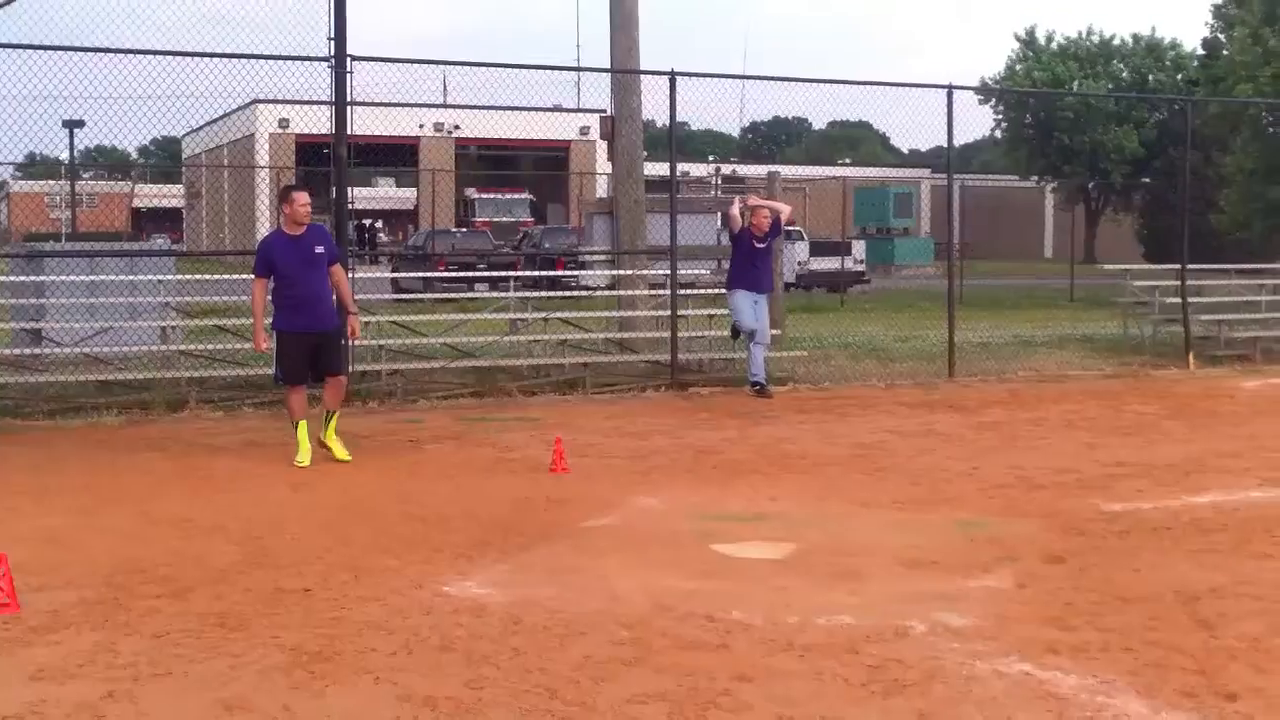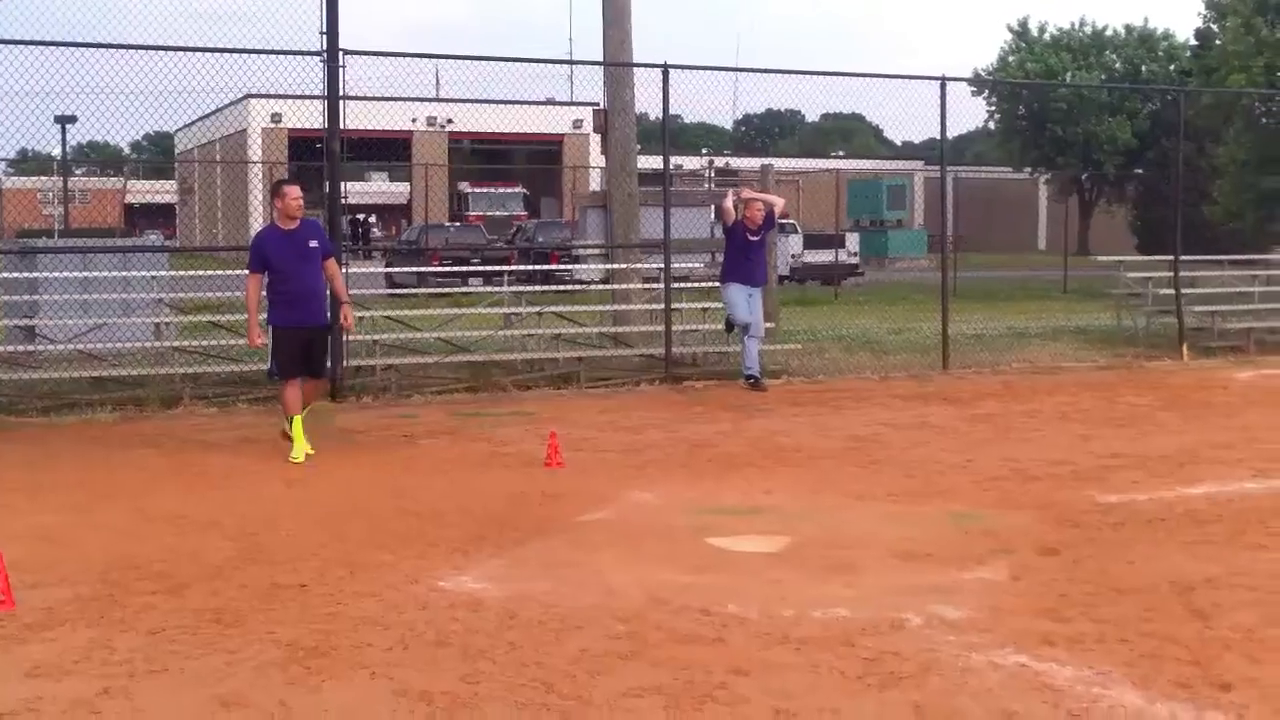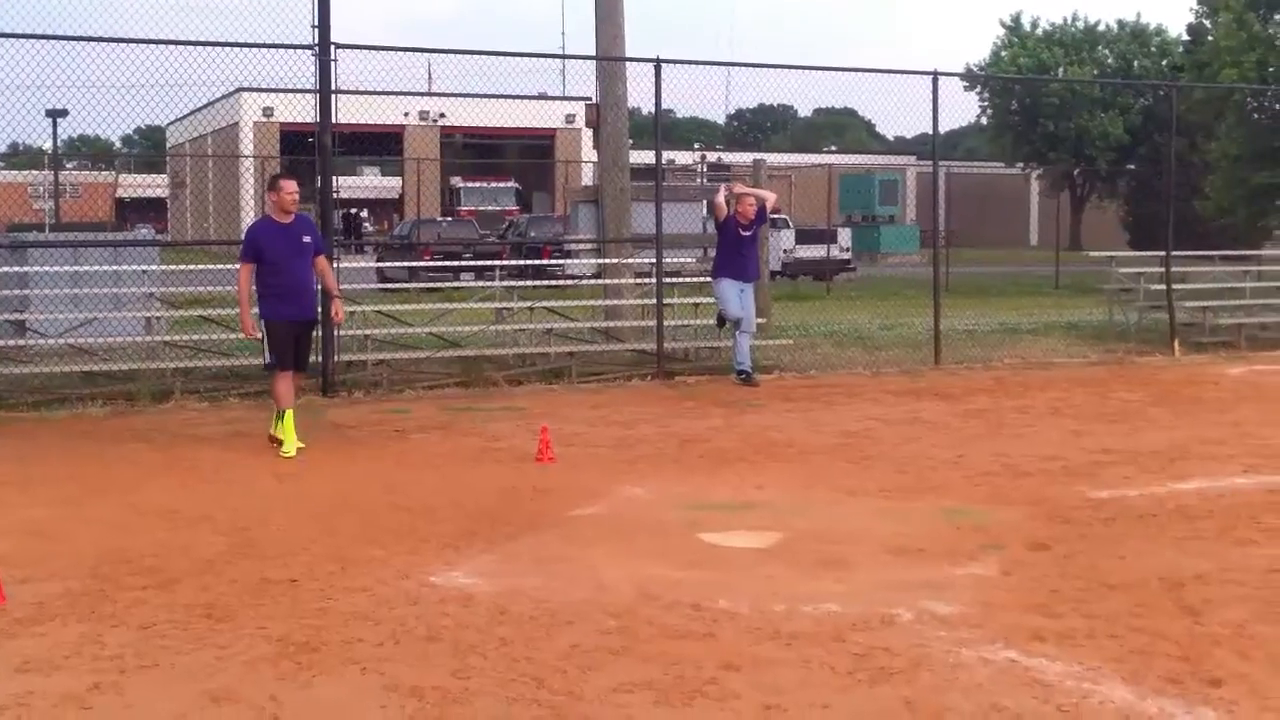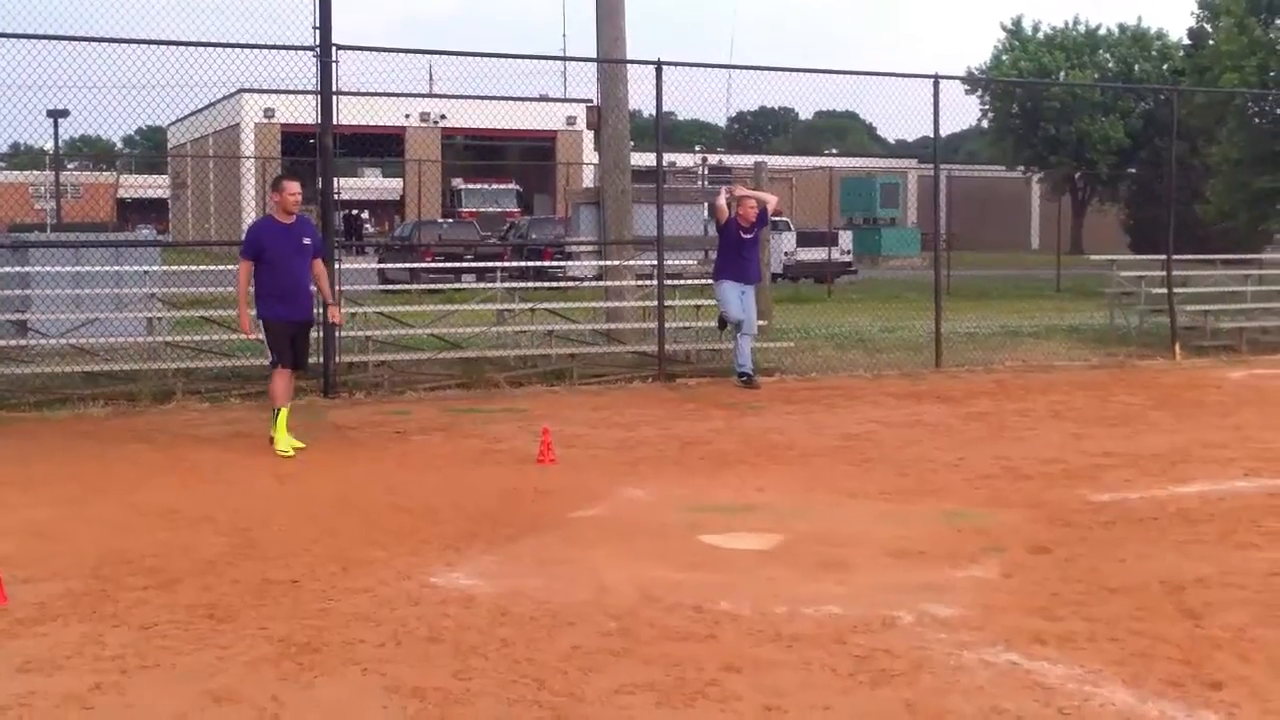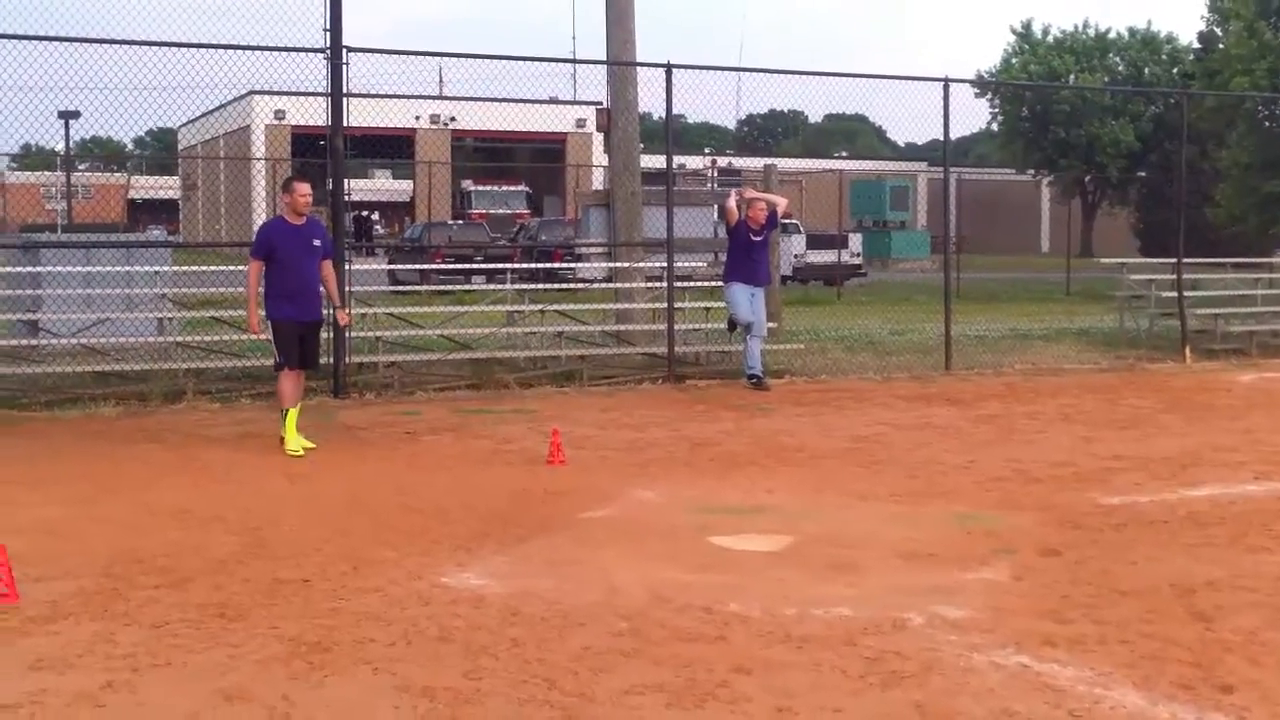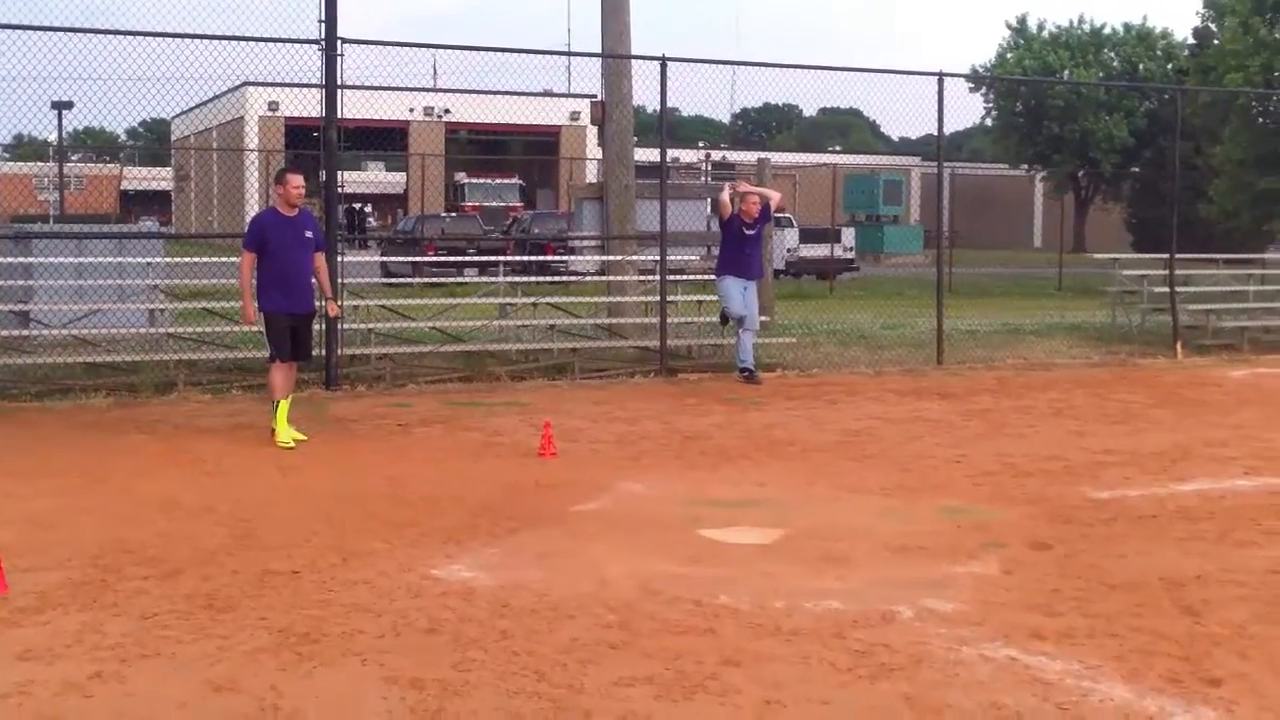
dt=0.3s
person 1, frame 1
left shoulder: (322, 235)
right shoulder: (270, 245)
left elbow: (337, 275)
right elbow: (259, 287)
left wrist: (351, 312)
right wrist: (258, 329)
left hip: (328, 325)
right hip: (290, 329)
left knee: (337, 379)
right knee: (295, 385)
left ankle: (330, 435)
right ankle: (303, 443)
person 1, frame 2
left shoulder: (315, 229)
right shoulder: (264, 239)
left elbow: (331, 268)
right elbow: (254, 282)
left wrist: (345, 302)
right wrist: (253, 324)
left hip: (318, 321)
right hip: (284, 323)
left knee: (316, 378)
right knee: (290, 379)
left ankle: (292, 426)
right ankle: (298, 438)
person 1, frame 3
left shoulder: (307, 225)
right shoulder: (258, 230)
left elbow: (321, 264)
right elbow: (245, 273)
left wrist: (335, 296)
right wrist: (245, 314)
left hip: (306, 314)
right hip: (275, 315)
left knee: (296, 372)
right knee: (283, 371)
left ankle: (277, 427)
right ankle: (289, 433)
person 1, frame 4
left shoulder: (308, 228)
right shoulder: (259, 230)
left elbow: (318, 268)
right elbow: (244, 270)
left wrist: (330, 302)
right wrist: (243, 310)
left hip: (303, 314)
right hip: (273, 314)
left knee: (292, 370)
right knee: (281, 368)
left ankle: (279, 430)
right ankle: (280, 434)
person 1, frame 5
left shoulder: (318, 229)
right shoulder: (270, 230)
left elbow: (327, 270)
right elbow: (255, 270)
left wrist: (338, 306)
right wrist: (252, 310)
left hip: (312, 315)
right hip: (282, 315)
left knee: (301, 370)
right knee: (288, 370)
left ankle: (291, 428)
right ankle: (289, 432)
person 1, frame 6
left shoulder: (310, 221)
right shoulder: (262, 221)
left elbow: (319, 262)
right elbow: (247, 262)
left wrist: (329, 297)
right wrist: (247, 301)
left hip: (304, 306)
right hip: (275, 307)
left knee: (293, 362)
right knee: (279, 361)
left ankle: (281, 420)
right ankle: (279, 425)
person 2, frame 1
left shoulder: (770, 233)
right shoulder: (742, 234)
left elbow: (787, 210)
right elbow: (733, 214)
left wrist: (759, 202)
right wrist: (737, 203)
left hip: (761, 293)
right hip: (740, 290)
left knee: (761, 339)
right knee: (749, 326)
left ankle: (757, 382)
right ankle: (738, 326)
person 2, frame 2
left shoulder: (763, 226)
right shoulder: (736, 227)
left elbow: (780, 202)
right elbow: (726, 206)
left wrist: (752, 194)
right wrist: (730, 196)
left hip: (755, 287)
right hip: (733, 284)
left knee: (755, 332)
right knee: (743, 319)
left ankle: (751, 375)
right ankle: (732, 319)
person 2, frame 3
left shoulder: (755, 222)
right shoulder: (728, 222)
left elbow: (772, 197)
right elbow: (718, 202)
left wrist: (745, 190)
right wrist: (722, 191)
left hip: (747, 282)
right hip: (725, 279)
left knee: (746, 327)
right knee: (735, 314)
left ankle: (743, 370)
right ankle: (724, 314)
person 2, frame 4
left shoulder: (757, 224)
right shoulder: (729, 225)
left elbow: (773, 200)
right elbow: (720, 205)
left wrist: (746, 192)
right wrist: (724, 194)
left hip: (748, 284)
right hip: (726, 281)
left knee: (747, 329)
right knee: (736, 316)
left ankle: (744, 373)
right ankle: (725, 316)
person 2, frame 5
left shoulder: (766, 226)
right shoulder: (738, 227)
left elbow: (783, 203)
right elbow: (729, 207)
left wrist: (756, 195)
right wrist: (733, 196)
left hip: (758, 286)
right hip: (736, 283)
left knee: (757, 331)
right knee: (745, 318)
left ankle: (754, 374)
right ankle: (735, 318)
person 2, frame 6
left shoulder: (760, 220)
right shoulder: (732, 221)
left elbow: (776, 196)
right elbow: (723, 200)
left wrist: (750, 188)
right wrist: (727, 189)
left hip: (750, 280)
right hip: (729, 276)
left knee: (750, 325)
right knee: (737, 312)
left ankle: (745, 368)
right ankle: (727, 312)
